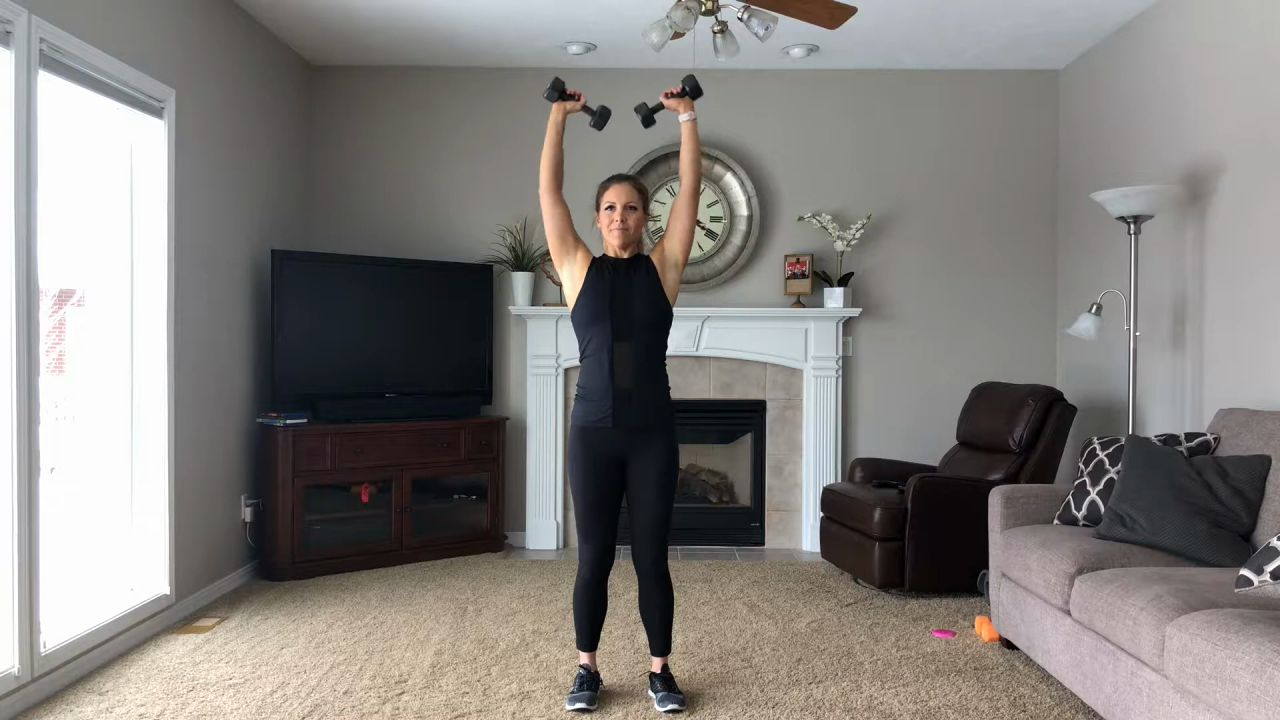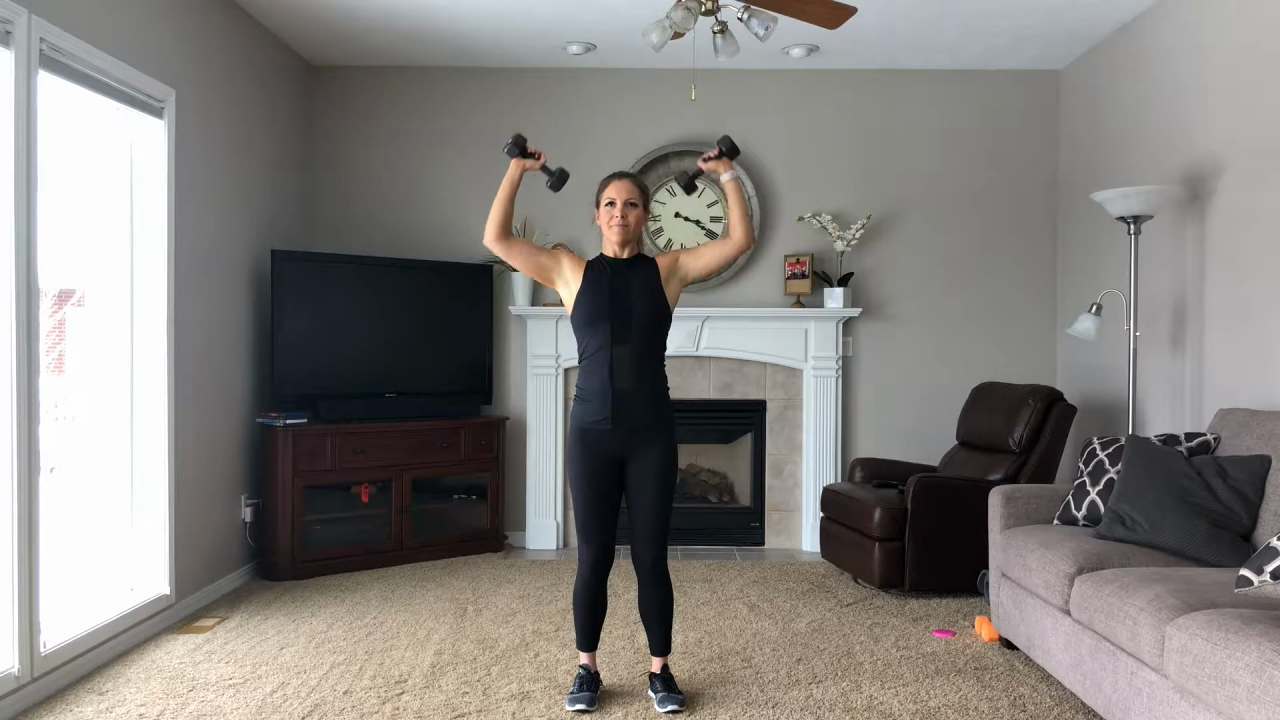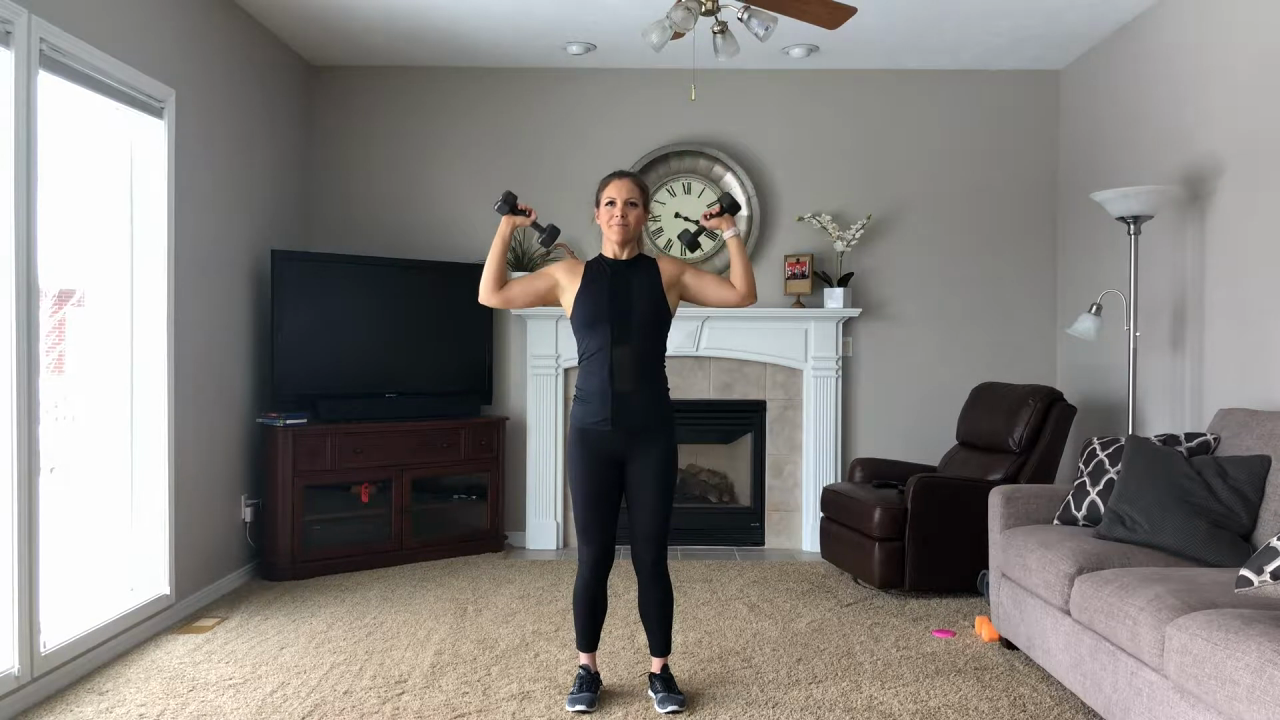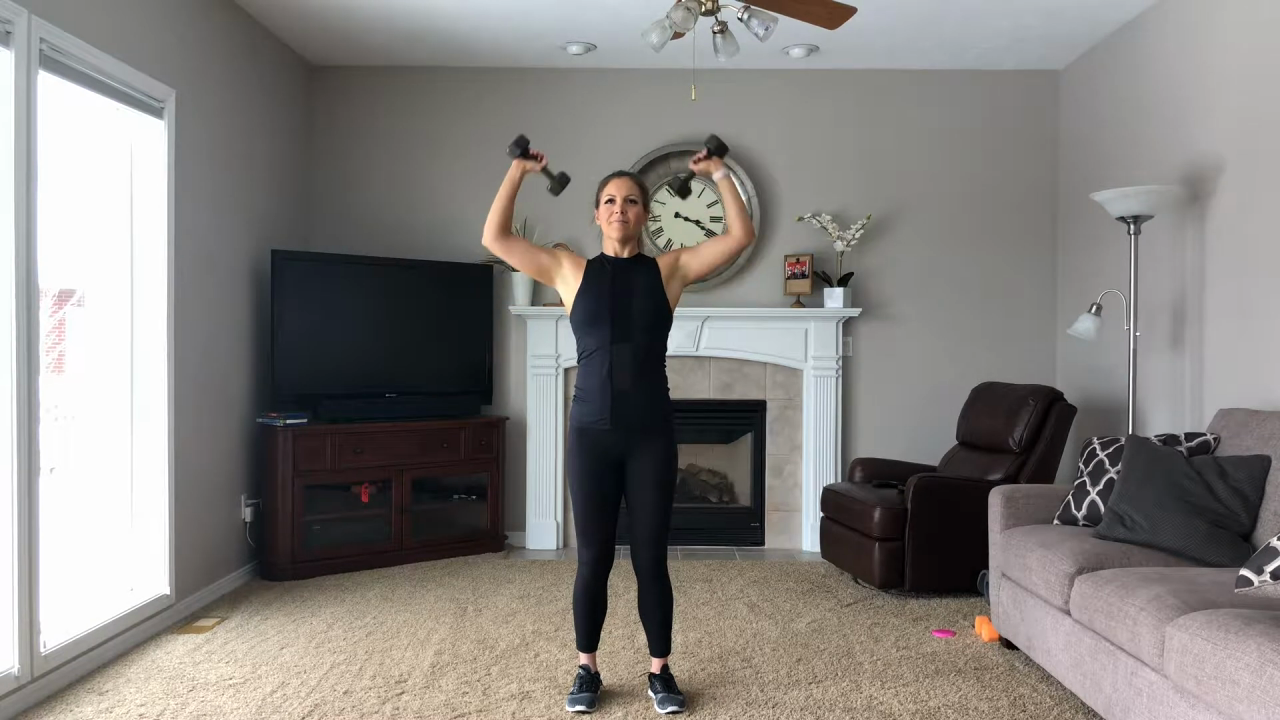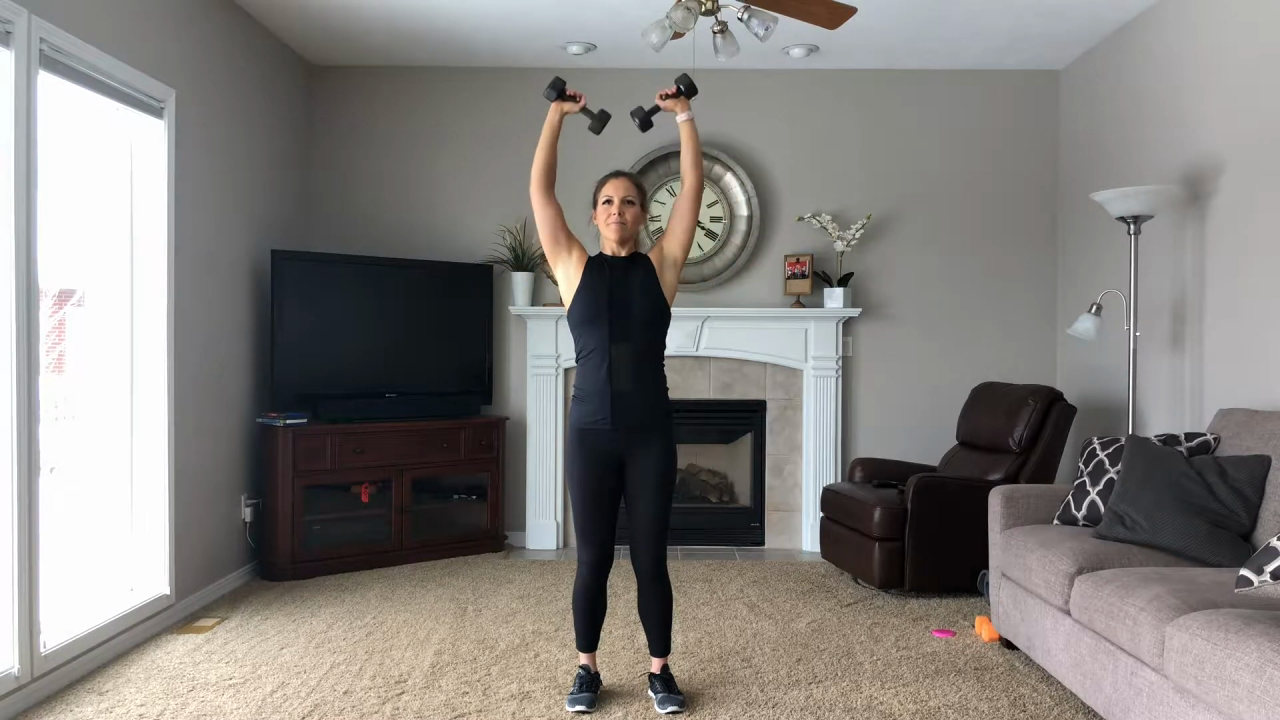
dt=0.5s
person 1, frame 1
left shoulder: (662, 267)
right shoulder: (577, 267)
left elbow: (690, 187)
right elbow: (548, 186)
left wrist: (685, 117)
right wrist: (559, 115)
left hip: (652, 435)
right hip: (593, 433)
left knee: (651, 558)
right knee: (593, 558)
right ankle: (586, 669)
person 1, frame 2
left shoulder: (666, 269)
right shoulder: (571, 270)
left elbow: (740, 240)
right elbow: (496, 239)
left wrist: (726, 174)
right wrist: (517, 171)
left hip: (651, 435)
right hip: (592, 435)
left knee: (651, 558)
right knee: (593, 558)
left ankle: (660, 670)
right ankle: (587, 670)
person 1, frame 3
left shoulder: (668, 272)
right shoulder: (570, 274)
left elbow: (743, 293)
right elbow: (491, 294)
left wrist: (729, 230)
right wrist: (506, 228)
left hip: (651, 433)
right hip: (592, 433)
left knee: (651, 558)
right knee: (593, 558)
left ankle: (660, 670)
right ankle: (587, 670)
person 1, frame 4
left shoulder: (668, 269)
right shoulder: (571, 270)
left elbow: (741, 235)
right elbow: (495, 237)
left wrist: (718, 175)
right wrist: (519, 172)
left hip: (651, 432)
right hip: (591, 431)
left knee: (650, 558)
right knee: (593, 558)
left ankle: (660, 670)
right ankle: (586, 669)
person 1, frame 5
left shoulder: (661, 266)
right shoulder: (573, 266)
left elbow: (692, 185)
right elbow: (540, 186)
left wrist: (683, 116)
right wrist: (557, 115)
left hip: (650, 435)
right hip: (591, 434)
left knee: (651, 560)
right knee: (592, 560)
right ankle: (587, 669)
